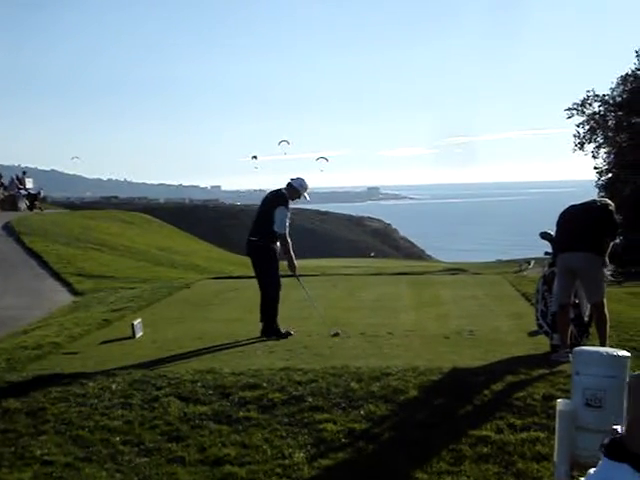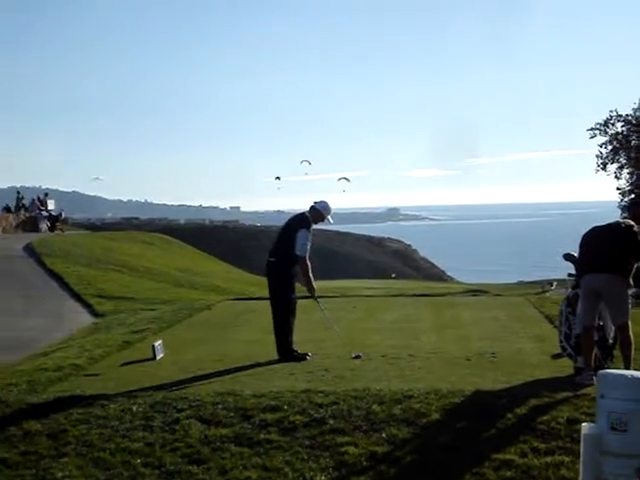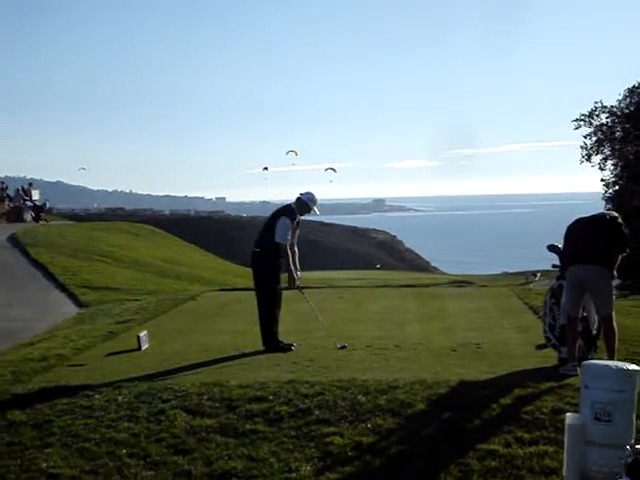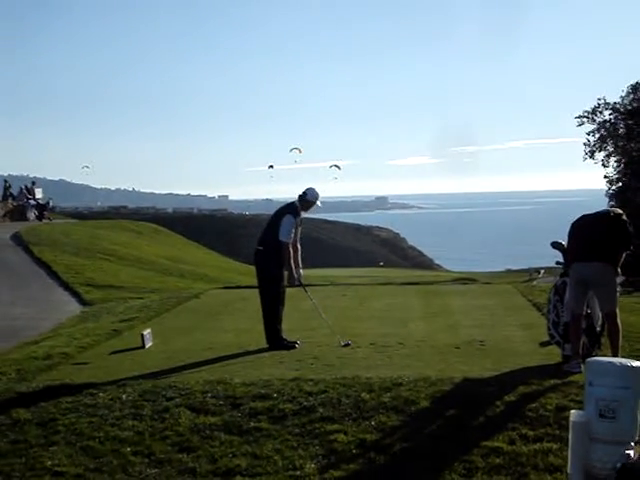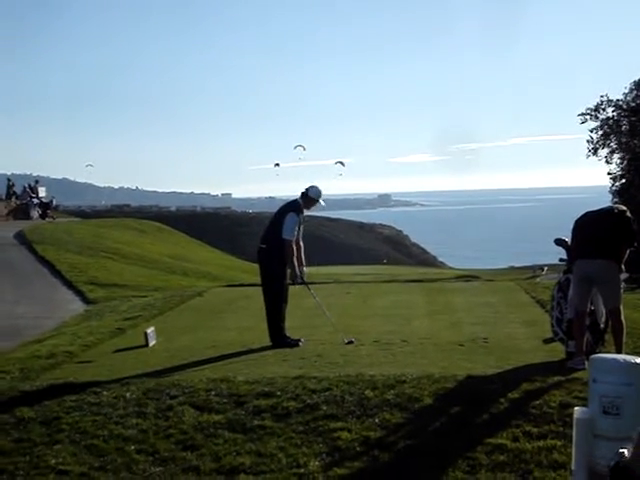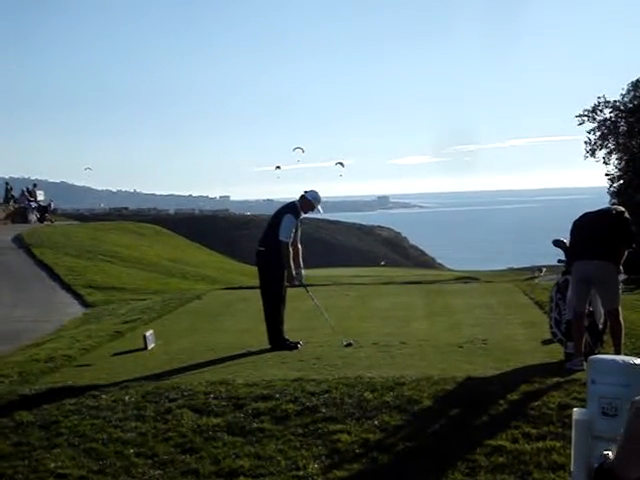
dt=0.4s
person 1, frame 1
left shoulder: (568, 211)
right shoulder: (604, 207)
left elbow: (558, 237)
right elbow: (611, 234)
right wrist: (603, 257)
left hip: (564, 257)
right hip: (589, 256)
left knee: (563, 305)
right knee: (598, 304)
left ankle: (564, 349)
person 1, frame 2
left shoulder: (591, 233)
left elbow: (581, 261)
left hip: (587, 278)
right hip: (613, 277)
left knee: (587, 327)
right knee: (623, 327)
left ankle: (588, 372)
person 1, frame 3
left shoulder: (576, 225)
right shoulder: (612, 220)
left elbow: (565, 250)
right elbow: (620, 247)
right wrist: (612, 270)
left hip: (573, 270)
right hip: (598, 270)
left knee: (572, 318)
right knee: (607, 318)
left ankle: (572, 363)
person 1, frame 4
left shoulder: (580, 222)
right shoulder: (617, 218)
left elbow: (569, 247)
right elbow: (624, 246)
right wrist: (615, 268)
left hip: (577, 268)
right hip: (602, 267)
left knee: (576, 315)
right knee: (611, 315)
left ankle: (575, 360)
person 1, frame 5
left shoulder: (583, 218)
right shoulder: (622, 215)
left elbow: (573, 245)
right elbow: (627, 243)
right wrist: (619, 264)
left hip: (581, 265)
right hip: (606, 264)
left knee: (579, 312)
right knee: (615, 312)
left ankle: (579, 357)
person 1, frame 6
left shoulder: (582, 219)
right shoulder: (620, 216)
left elbow: (572, 246)
right elbow: (626, 244)
right wrist: (617, 265)
left hip: (579, 266)
right hip: (605, 265)
left knee: (578, 313)
right knee: (613, 313)
left ankle: (578, 358)
right ankle: (618, 357)
person 2, frame 1
left shoulder: (274, 195)
right shoulder: (282, 204)
right elbow: (282, 236)
left wrist: (280, 248)
right wrist: (291, 260)
left hip: (259, 244)
right hip: (262, 247)
left knee: (268, 287)
right knee: (272, 287)
left ankle: (268, 326)
right ankle: (271, 328)
person 2, frame 2
left shoulder: (300, 220)
right shoulder: (304, 226)
left elbow: (302, 256)
right elbow: (302, 260)
left wrist: (309, 279)
right wrist: (310, 283)
left hip: (281, 268)
right hip: (280, 269)
left knee: (287, 310)
right knee: (284, 311)
left ankle: (287, 349)
right ankle: (286, 352)
person 2, frame 3
left shoulder: (294, 217)
right shoulder: (286, 217)
left elbow: (292, 247)
right elbow: (284, 249)
left wrist: (296, 271)
right wrist: (291, 275)
left hip: (270, 260)
right hip: (264, 260)
left knee: (273, 301)
right knee: (269, 302)
left ankle: (272, 340)
right ankle: (271, 342)
person 2, frame 4
left shoulder: (295, 214)
right shoulder: (290, 215)
left elbow: (295, 245)
right elbow: (286, 247)
left wrist: (298, 269)
right wrist: (291, 273)
left hip: (272, 258)
right hip: (267, 258)
left knee: (276, 299)
right knee: (273, 300)
left ankle: (276, 338)
right ankle: (275, 340)
person 2, frame 5
left shoulder: (298, 211)
right shoulder: (293, 213)
left elbow: (298, 242)
right elbow: (289, 245)
left wrist: (302, 267)
right wrist: (294, 270)
left hip: (275, 256)
right hip: (271, 256)
left knee: (279, 297)
right knee: (276, 298)
left ankle: (279, 335)
right ankle: (278, 338)
person 2, frame 6
left shoulder: (296, 214)
right shoulder: (290, 214)
left elbow: (296, 244)
right elbow: (285, 246)
left wrist: (299, 269)
right wrist: (290, 272)
left hip: (274, 258)
right hip: (269, 258)
left knee: (277, 300)
right knee: (274, 300)
left ankle: (278, 338)
right ankle: (277, 340)
